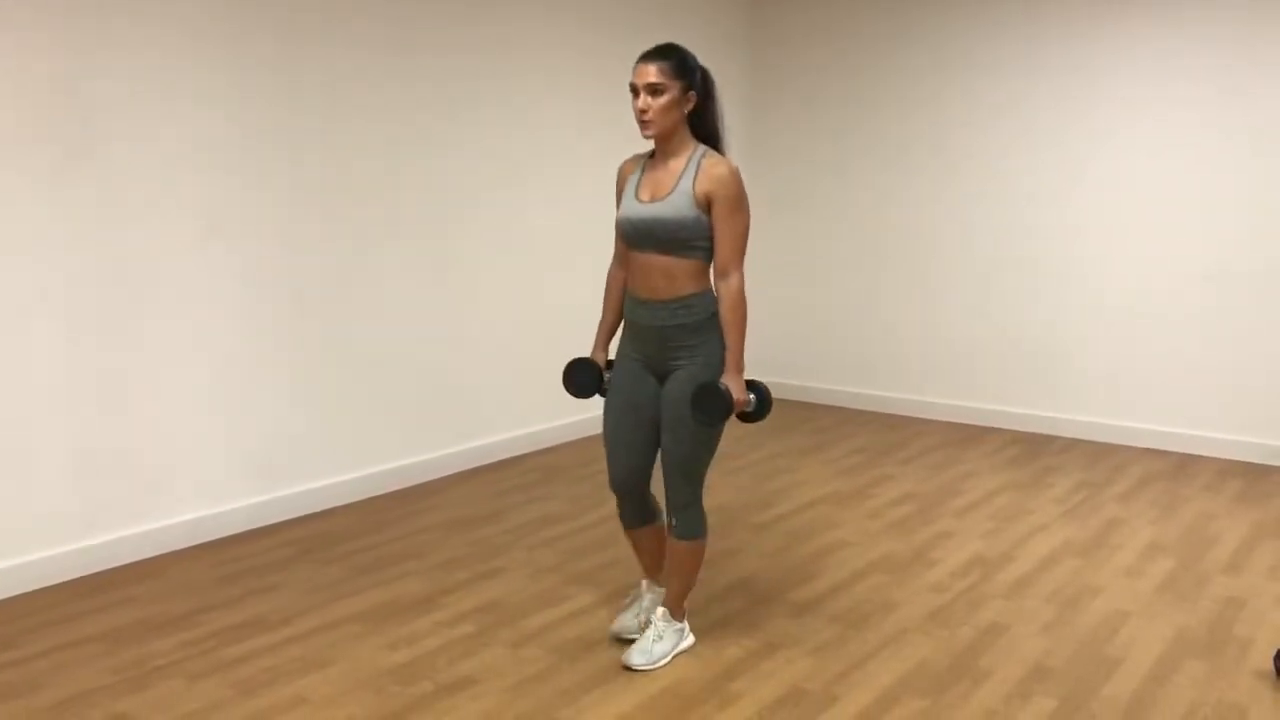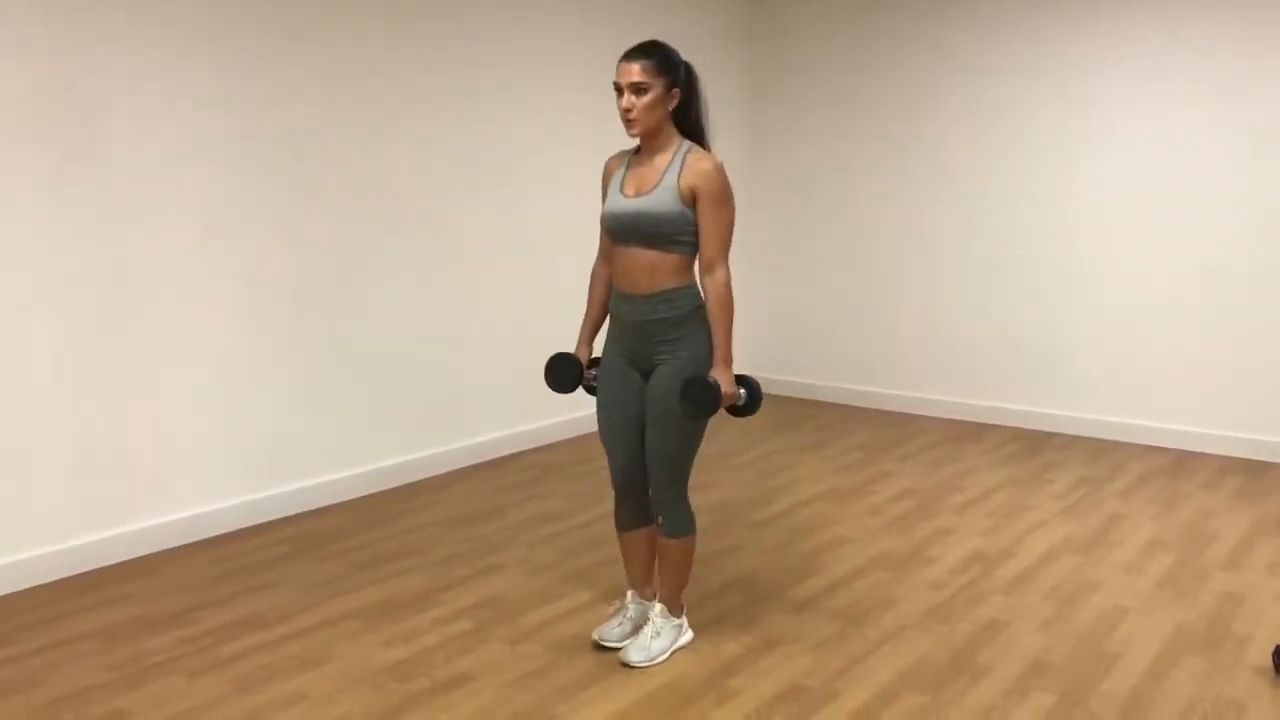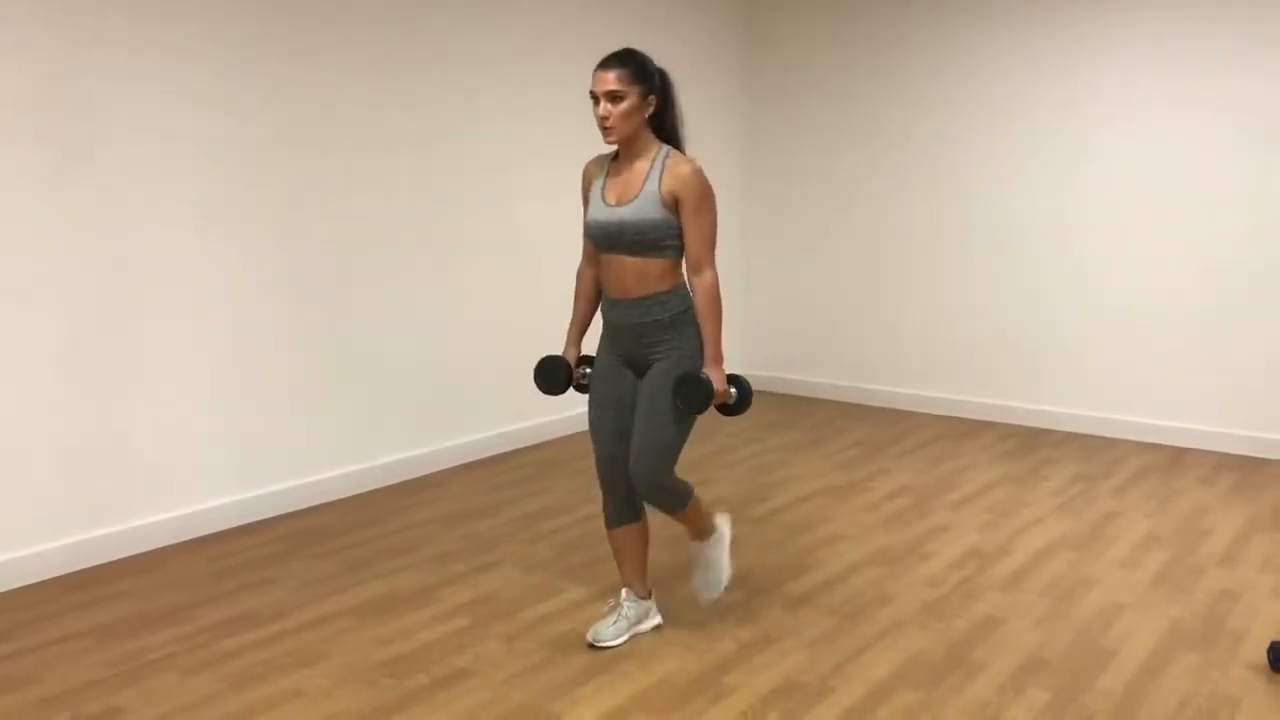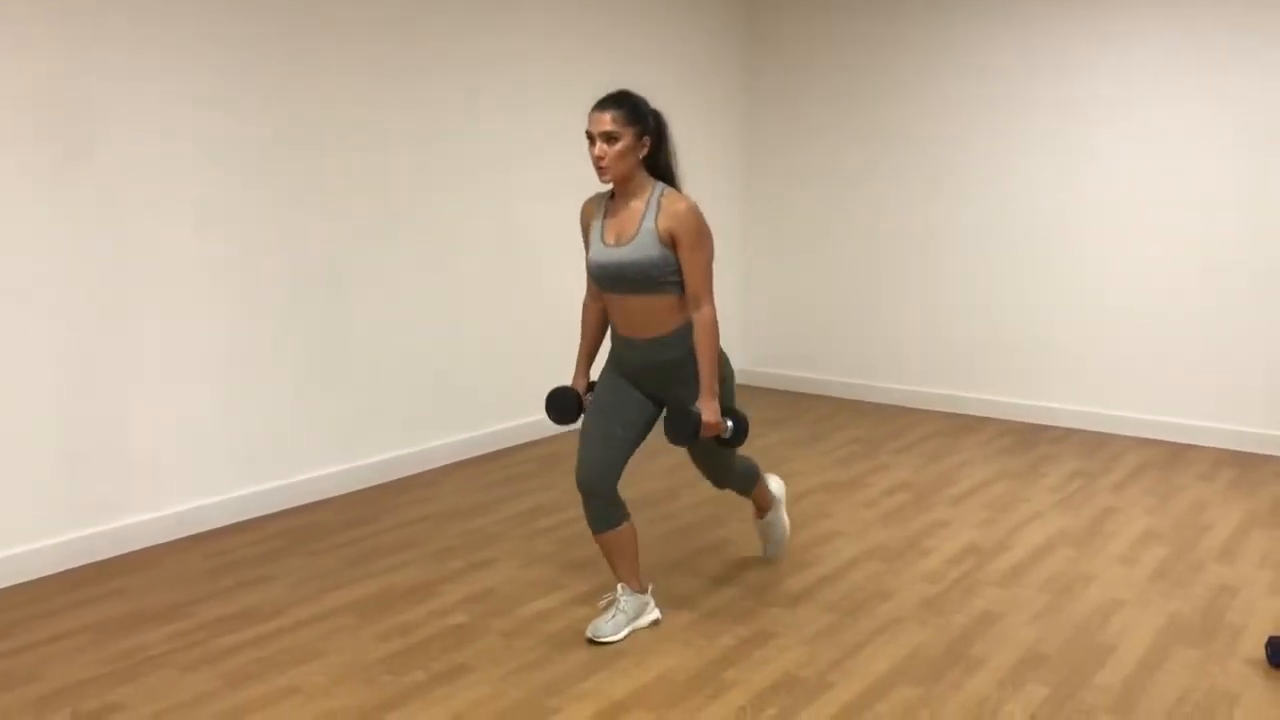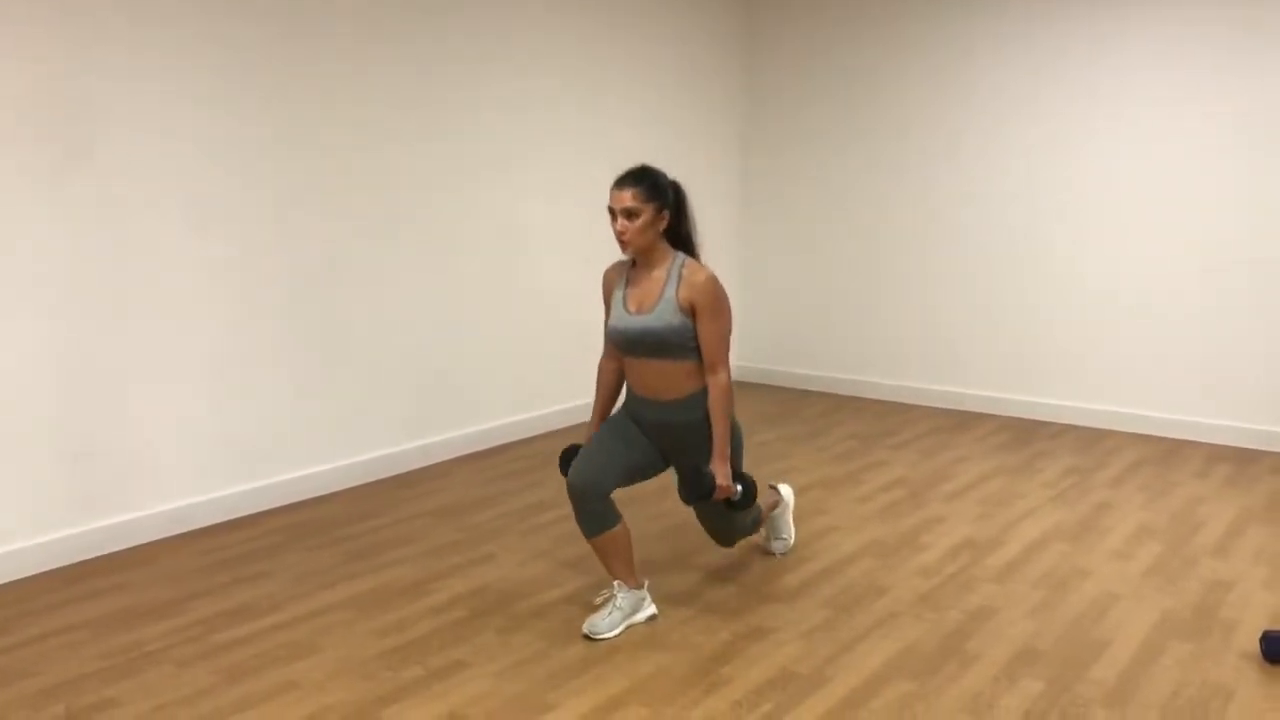
dt=0.3s
person 1, frame 1
left shoulder: (717, 174)
right shoulder: (629, 172)
left elbow: (729, 279)
left wrist: (733, 369)
right wrist: (601, 343)
left hip: (695, 343)
right hip: (638, 344)
left knee: (681, 490)
right knee: (624, 481)
left ankle: (674, 621)
right ankle: (653, 586)
person 1, frame 2
left shoulder: (702, 170)
right shoulder: (615, 168)
left elbow: (715, 272)
left wrist: (723, 362)
right wrist: (585, 338)
left hip: (680, 338)
right hip: (624, 340)
left knee: (665, 486)
right knee: (626, 483)
left ankle: (673, 618)
right ankle: (639, 603)
person 1, frame 3
left shoulder: (681, 174)
right shoulder: (594, 174)
left elbow: (702, 273)
left wrist: (714, 361)
right wrist: (573, 340)
left hip: (673, 337)
right hip: (617, 341)
left knee: (648, 474)
right knee: (613, 479)
left ankle: (710, 532)
right ankle: (636, 601)
person 1, frame 4
left shoulder: (678, 212)
right shoulder: (592, 212)
left elbow: (702, 307)
left wrist: (709, 394)
right wrist: (581, 369)
left hip: (684, 363)
right hip: (626, 368)
left knee: (717, 467)
right knee: (592, 477)
left ankle: (769, 499)
right ankle: (634, 598)
person 1, frame 5
left shoulder: (698, 282)
right shoulder: (613, 278)
left elbow: (718, 374)
right elbow: (612, 358)
left wrist: (721, 458)
right wrist: (595, 427)
left hip: (695, 421)
right hip: (639, 418)
left knee: (724, 527)
right knee: (584, 481)
left ankle: (773, 502)
right ankle: (631, 594)
